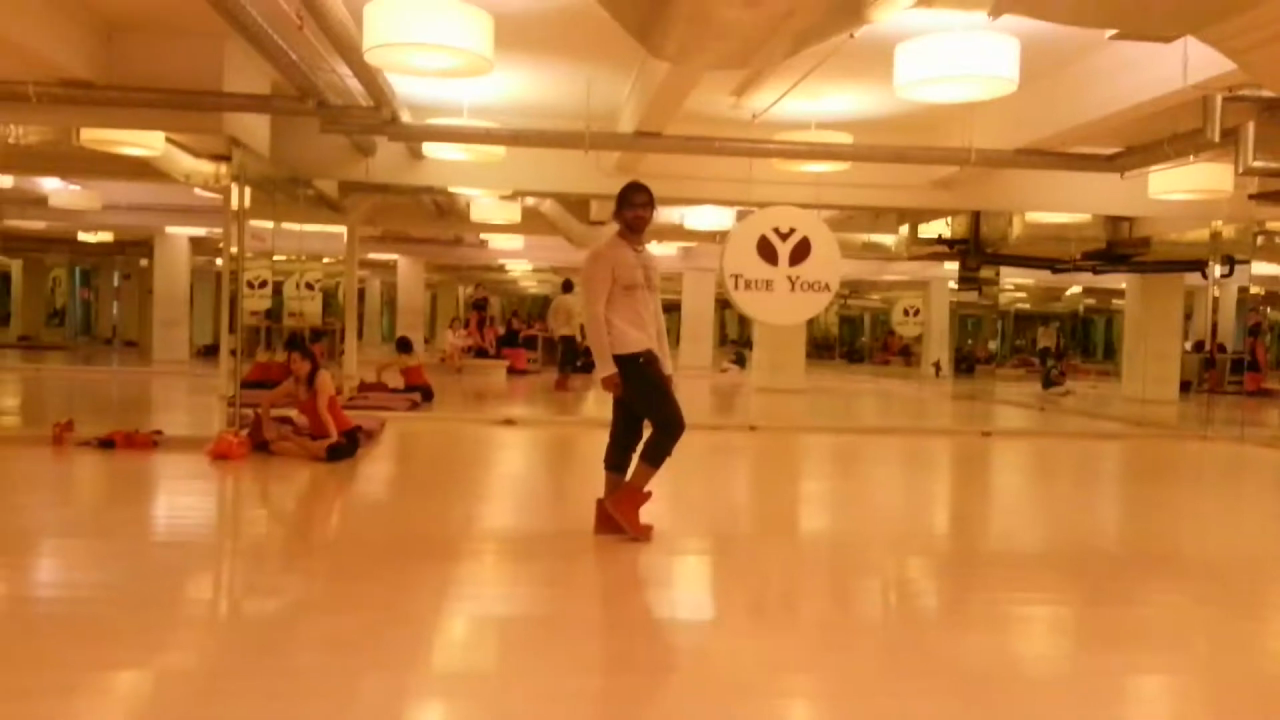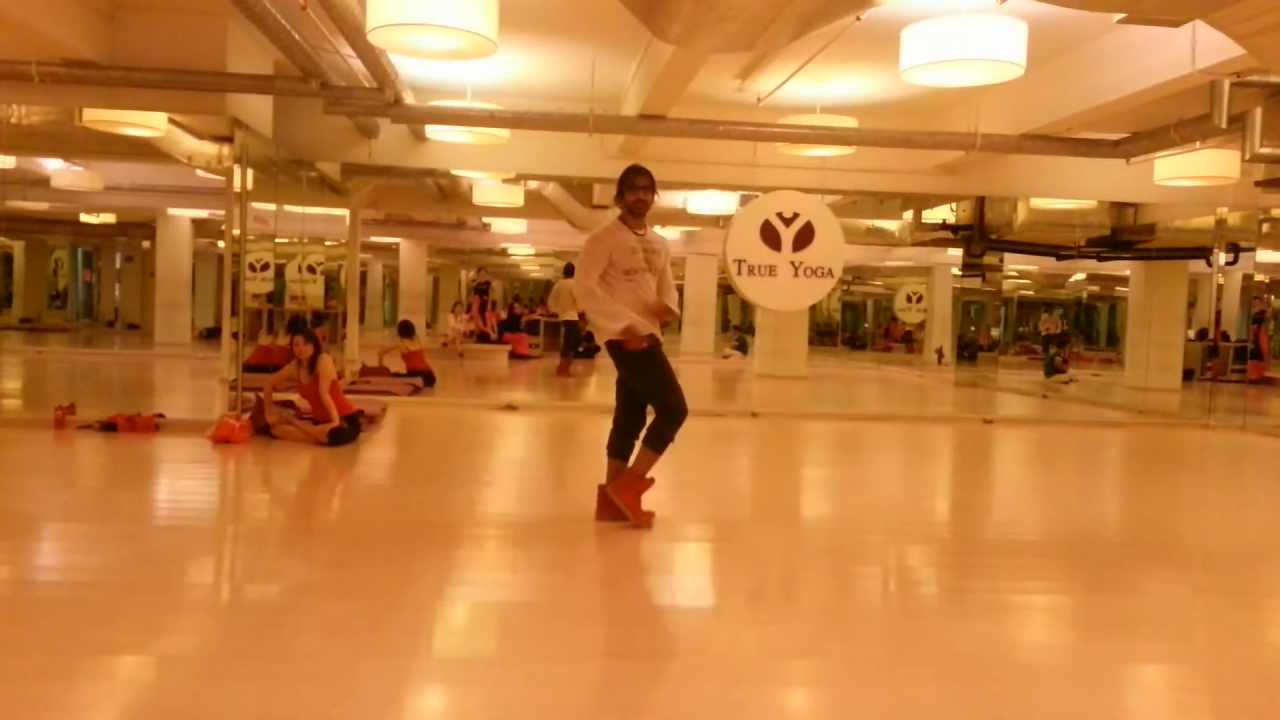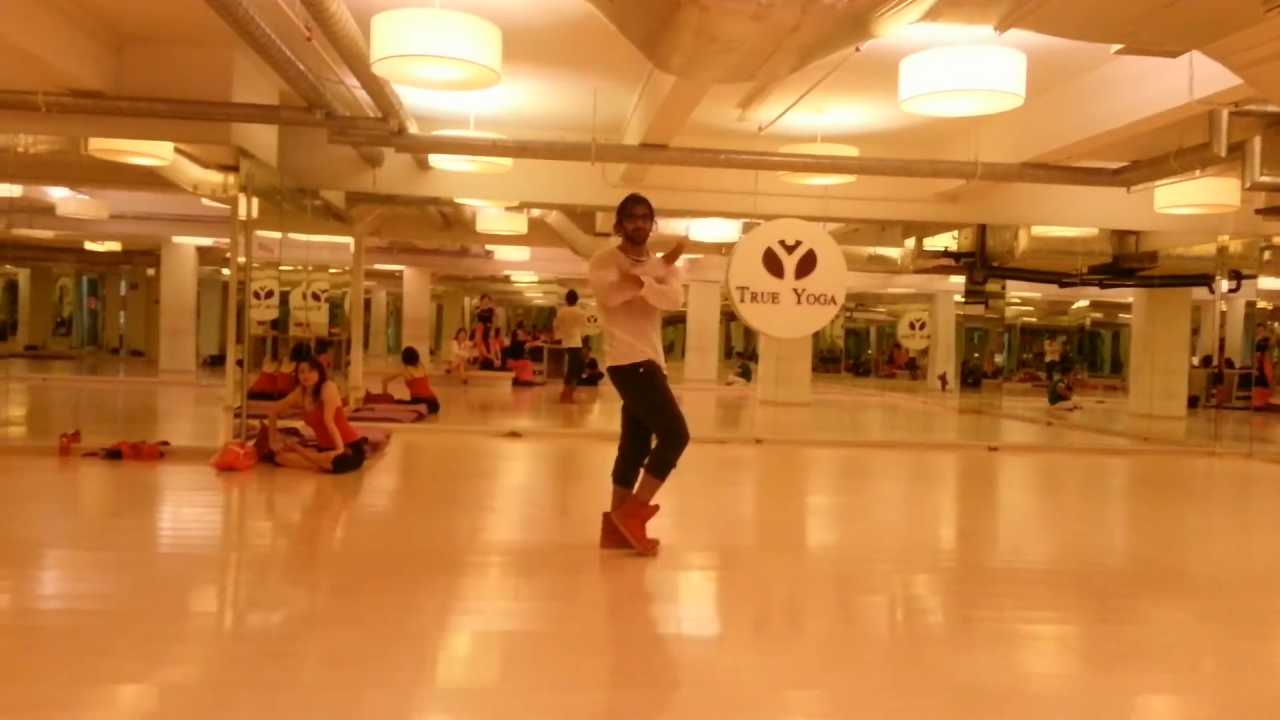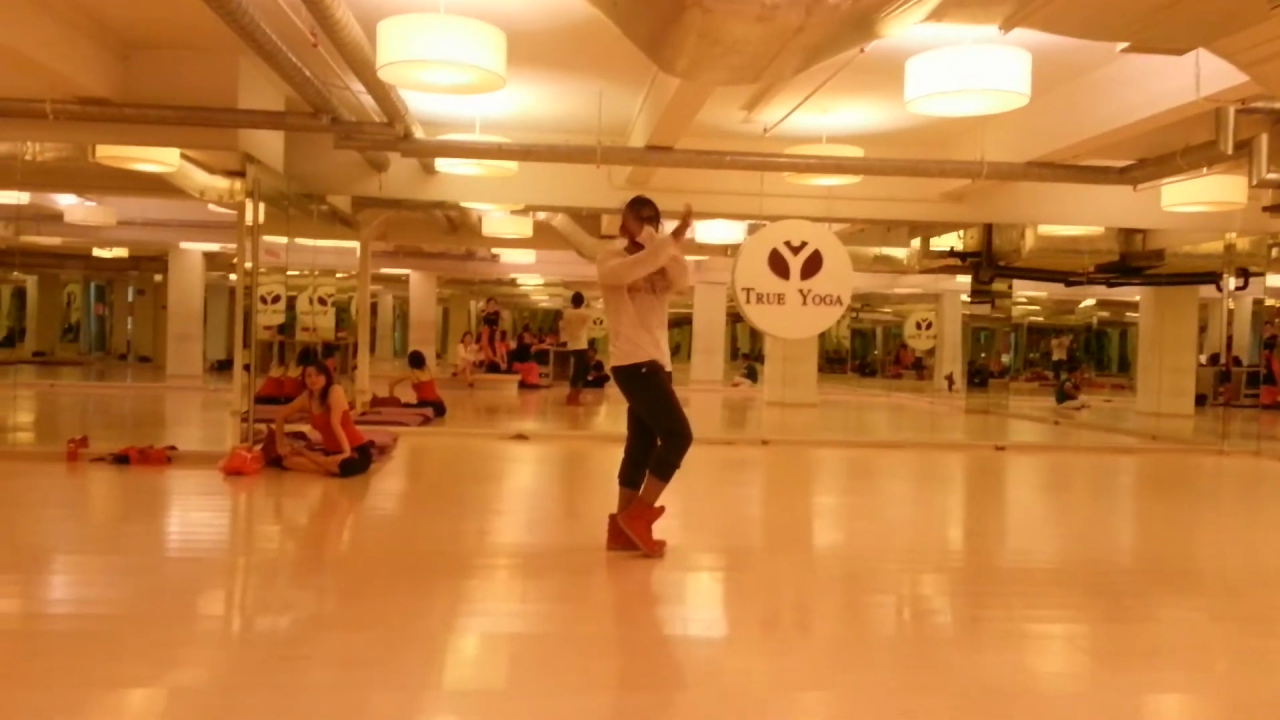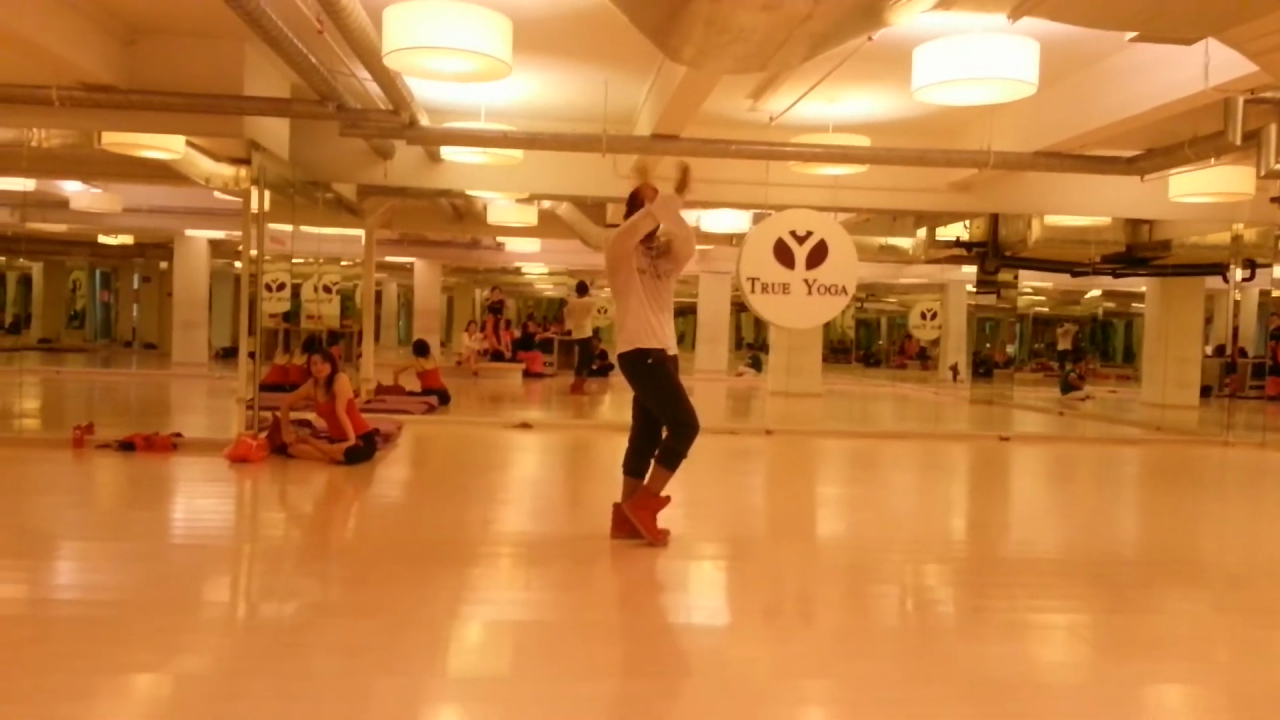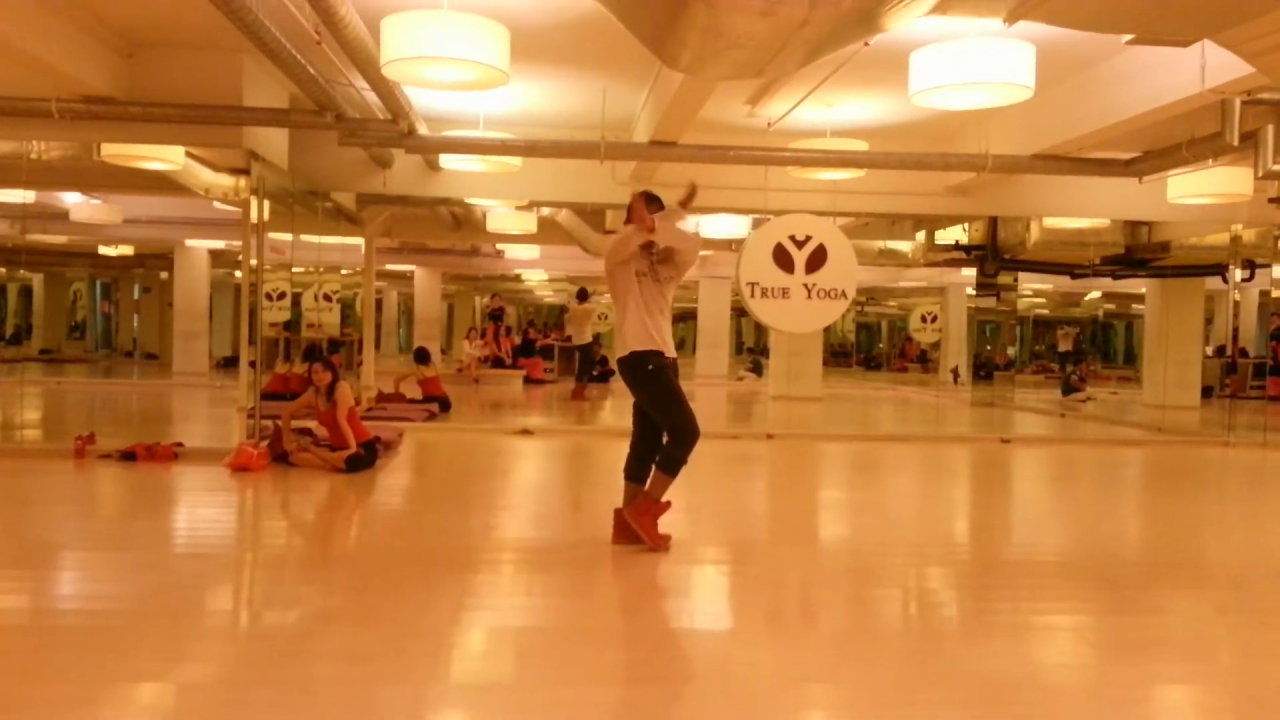
dt=0.5s
person 1, frame 1
left shoulder: (649, 260)
right shoulder: (604, 255)
right elbow: (594, 313)
left wrist: (665, 365)
right wrist: (605, 366)
left hip: (645, 355)
right hip: (625, 356)
left knee: (627, 433)
right knee: (670, 423)
left ankle: (611, 510)
right ankle: (627, 498)
person 1, frame 2
left shoulder: (659, 244)
right shoulder: (604, 238)
left elbow: (668, 287)
right elbow: (584, 287)
left wrist: (668, 307)
right wrist: (620, 326)
left hip: (647, 338)
right hip: (627, 339)
left knee: (630, 418)
right knee: (673, 408)
left ankle: (612, 494)
right ankle: (629, 486)
person 1, frame 3
left shoulder: (664, 268)
right shoulder: (604, 261)
left elbow: (673, 300)
right elbow: (613, 294)
left wrist: (642, 281)
right wrist: (660, 265)
left hip: (651, 363)
right hip: (628, 363)
left knee: (636, 445)
right knee: (675, 433)
left ankle: (616, 525)
right ankle: (633, 511)
person 1, frame 4
left shoulder: (660, 264)
right shoulder: (613, 260)
left elbow: (680, 277)
right elbow: (627, 270)
left wrist: (659, 239)
right wrist: (664, 242)
left hip: (657, 363)
right hip: (632, 363)
left knee: (642, 446)
right knee: (677, 435)
left ankle: (621, 527)
right ankle: (638, 514)
person 1, frame 5
left shoulder: (670, 254)
right shoulder: (618, 249)
left elbow: (687, 241)
right elbow: (627, 235)
left wrist: (668, 203)
right wrist: (654, 203)
left hip: (666, 354)
right hip: (638, 352)
left knee: (645, 435)
right knee: (683, 424)
left ankle: (628, 511)
right ankle: (643, 502)
person 1, frame 6
left shoulder: (670, 260)
right shoulder: (619, 255)
left elbow: (691, 245)
right elbow: (633, 237)
left wrist: (655, 219)
right wrist: (676, 212)
left hip: (665, 357)
right hip: (637, 357)
left knee: (647, 441)
right knee: (685, 431)
left ankle: (627, 522)
right ankle: (645, 508)
